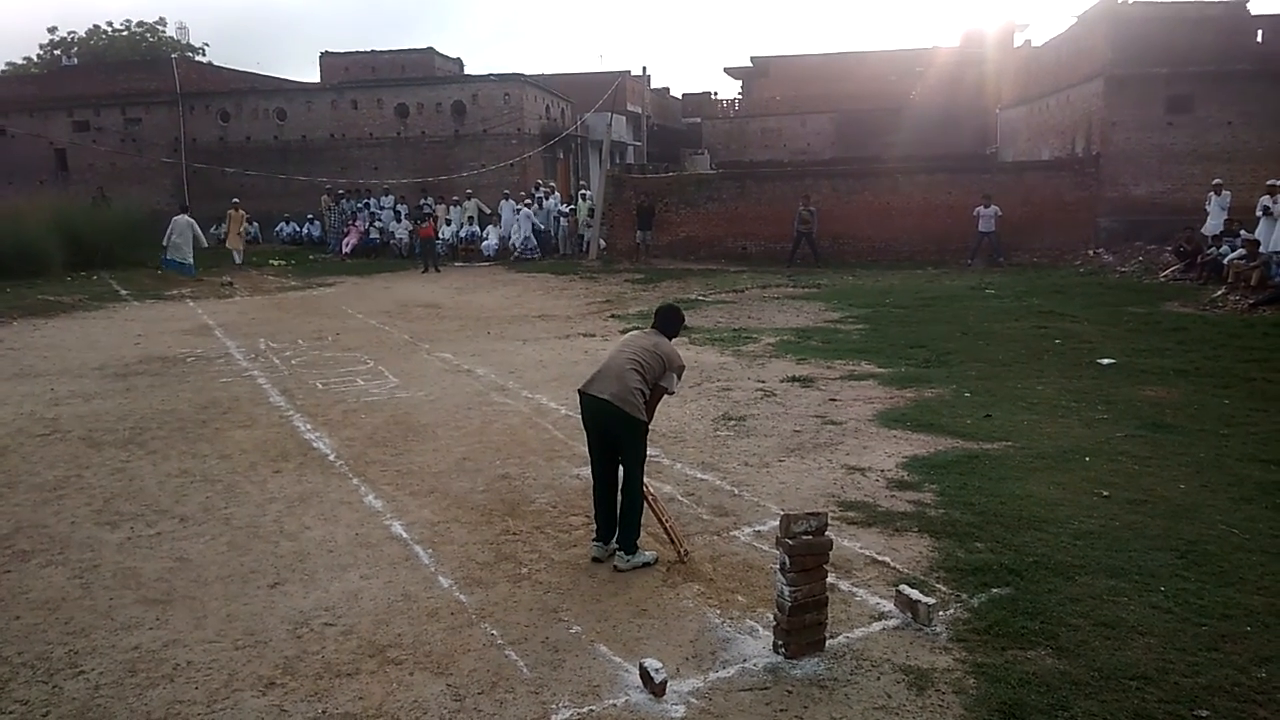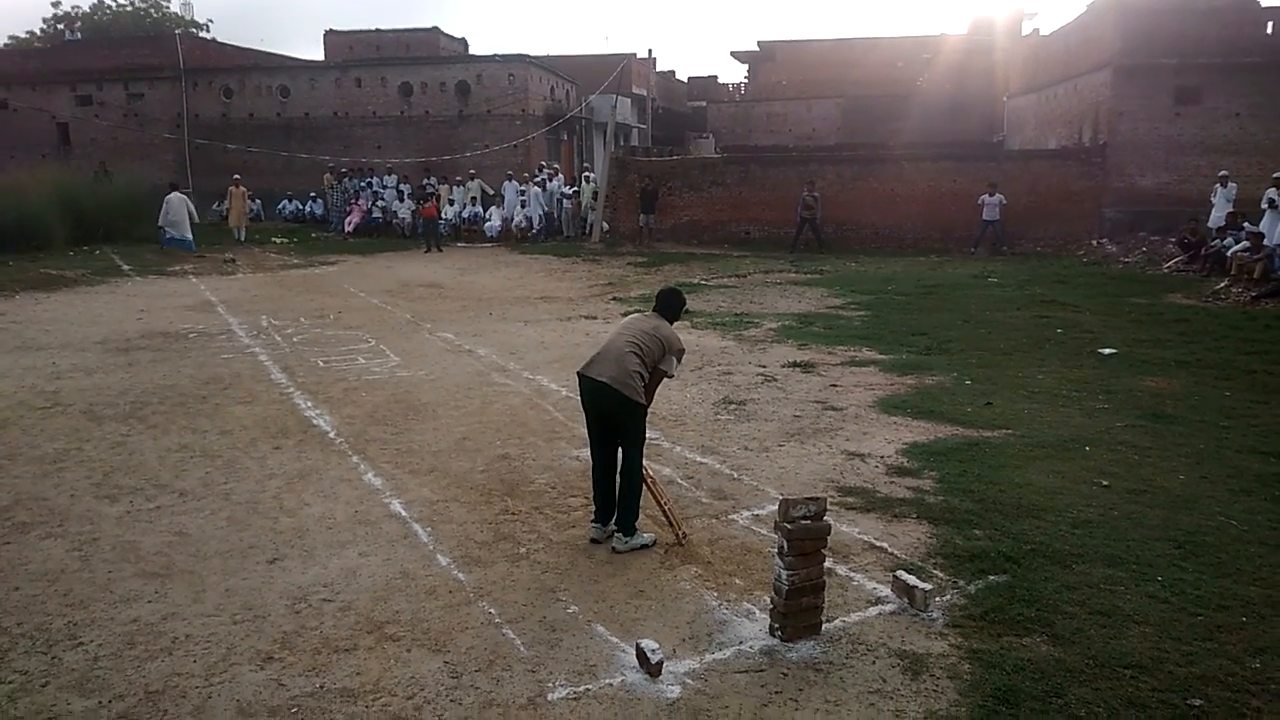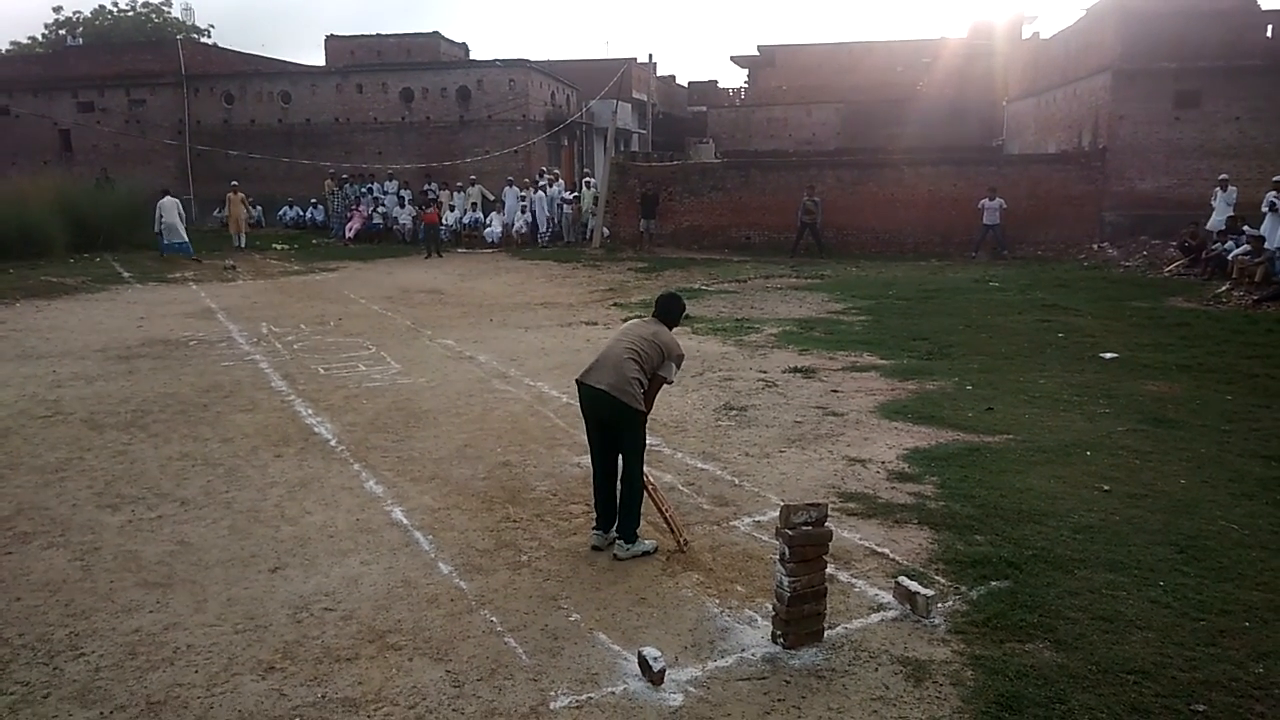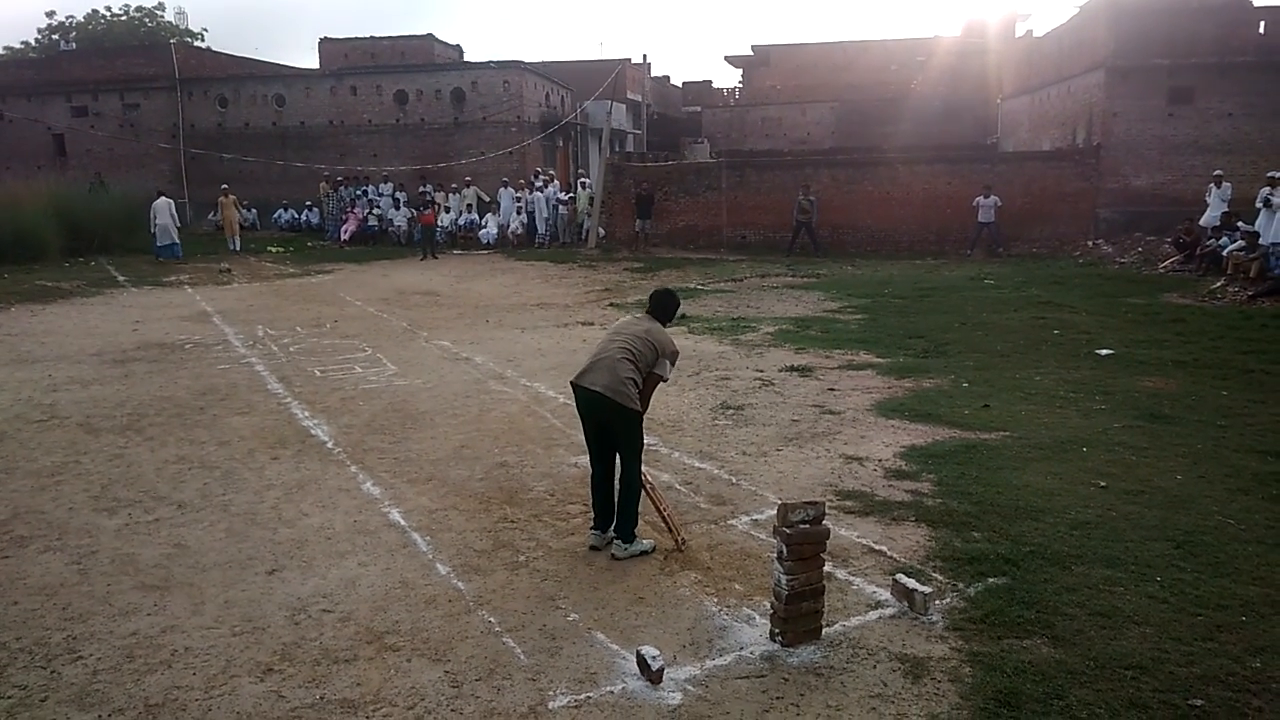
dt=0.2s
person 1, frame 1
left shoulder: (631, 336)
right shoulder: (674, 359)
right elbow: (651, 404)
right wrist: (639, 432)
left hip: (590, 397)
right hip: (624, 407)
left knee: (602, 476)
right knee: (632, 482)
left ankle: (602, 543)
right ankle: (627, 553)
person 1, frame 2
left shoulder: (632, 319)
right shoulder: (674, 343)
right elbow: (650, 388)
right wrist: (638, 414)
left hip: (589, 379)
right hip: (623, 389)
left knee: (601, 458)
right knee: (632, 464)
left ankle: (600, 523)
right ankle: (625, 534)
person 1, frame 3
left shoulder: (631, 325)
right shoulder: (673, 348)
right elbow: (649, 394)
right wrist: (638, 421)
left hip: (588, 386)
right hip: (622, 396)
left knee: (602, 465)
right knee: (632, 471)
left ankle: (602, 531)
right ankle: (627, 541)
person 1, frame 4
left shoulder: (623, 323)
right shoulder: (667, 345)
right elbow: (646, 392)
right wrist: (634, 420)
left hip: (583, 387)
right hip: (618, 397)
left knee: (600, 465)
right knee: (630, 470)
left ankle: (599, 531)
right ankle: (624, 541)
